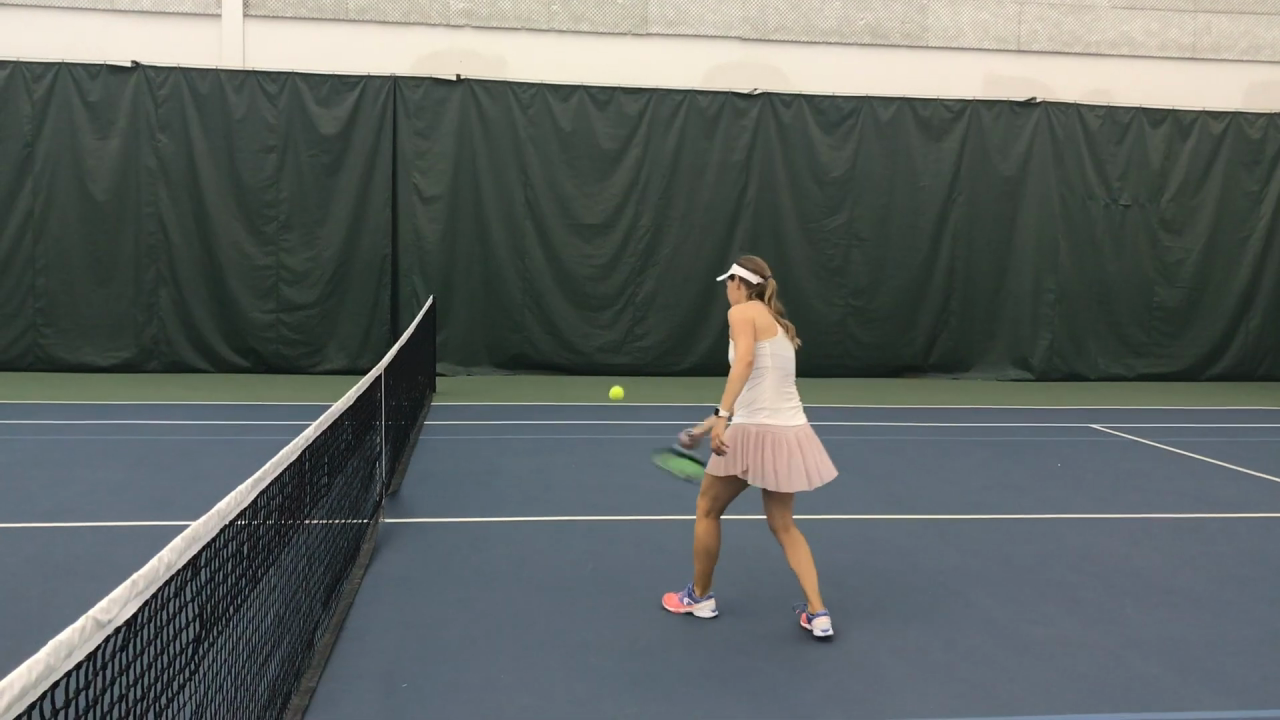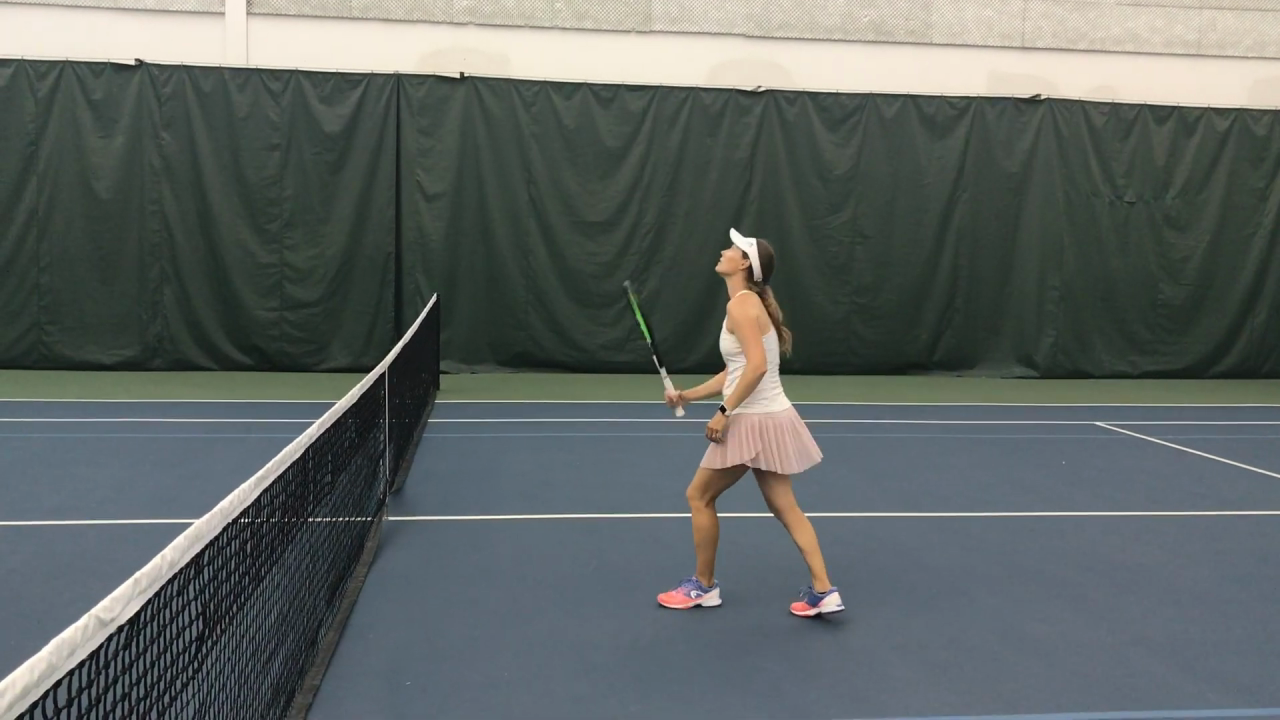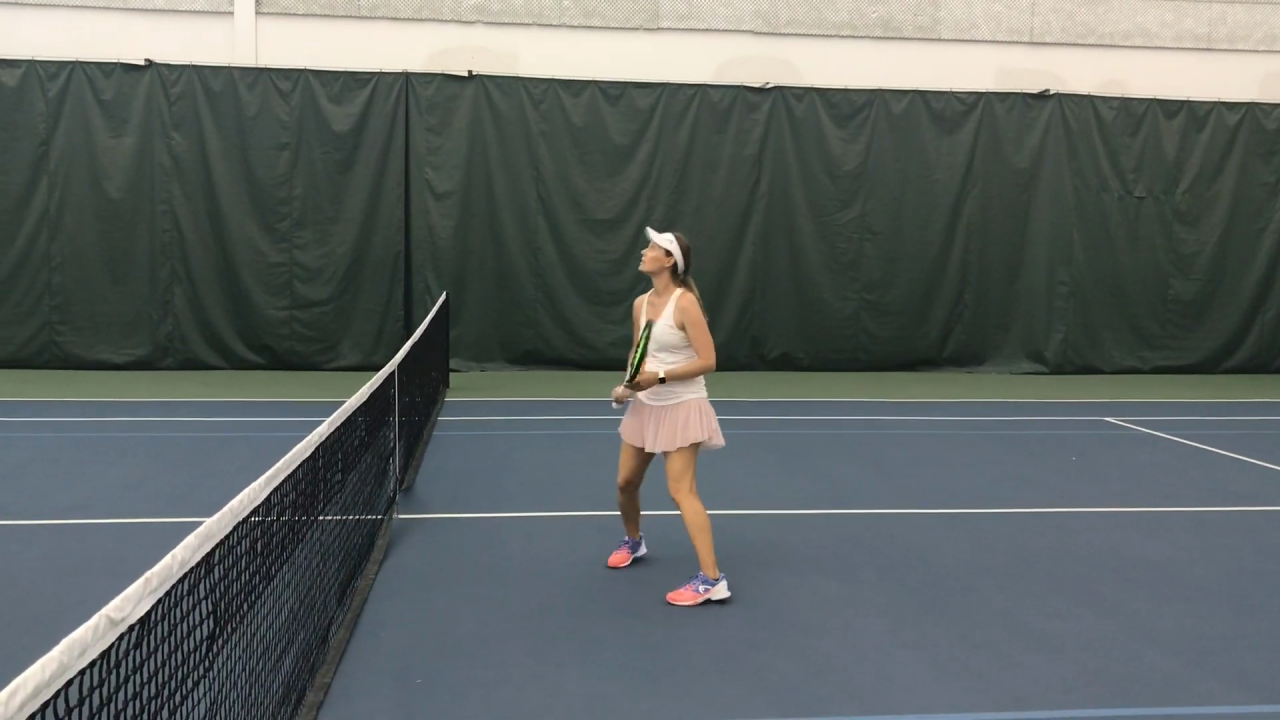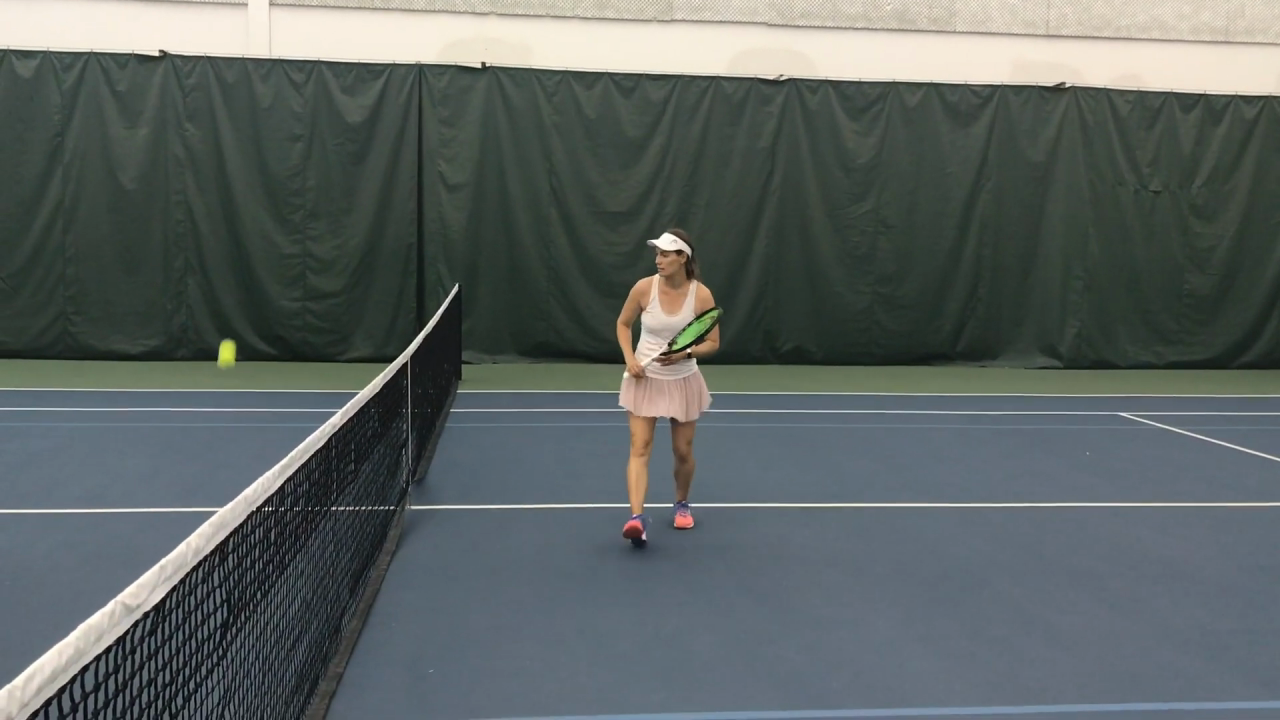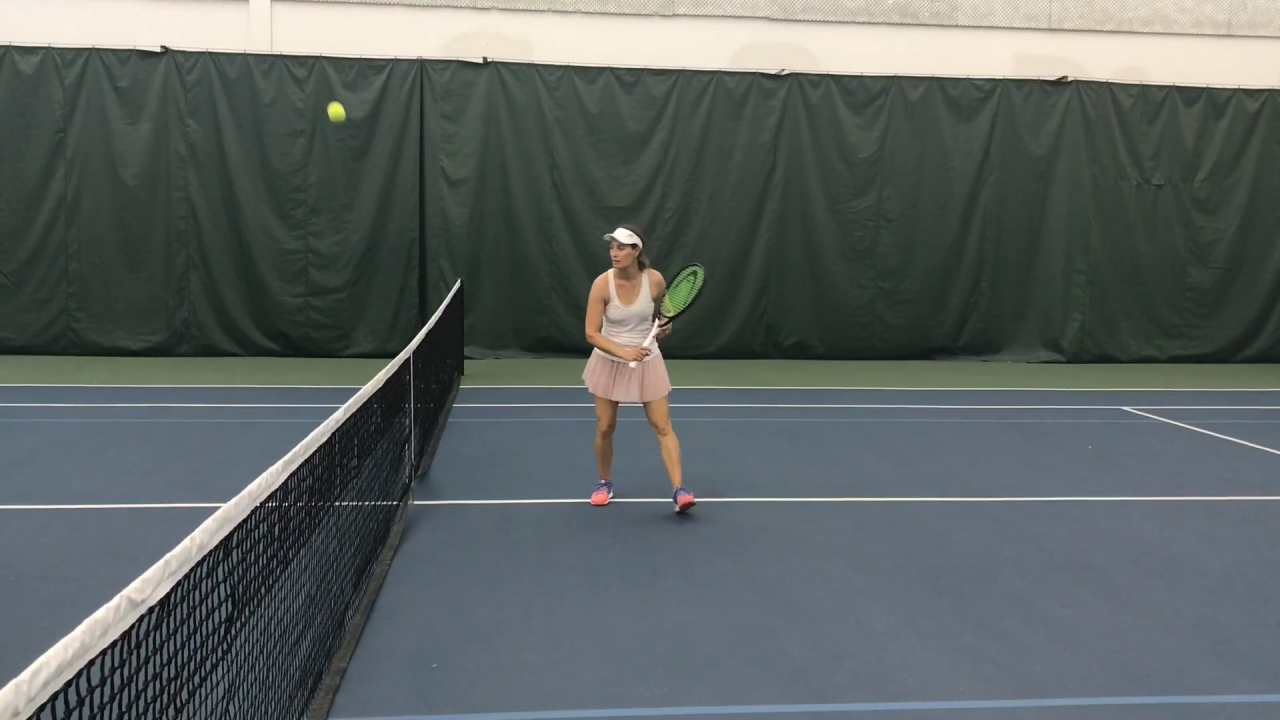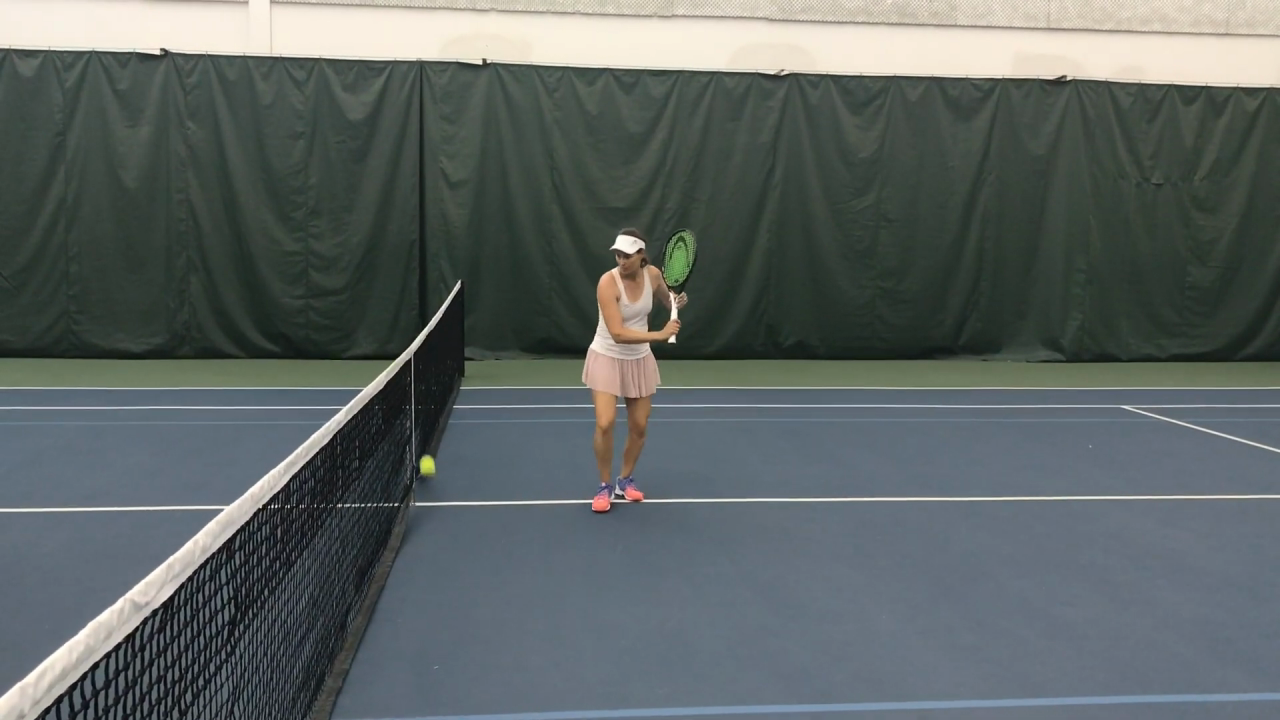
dt=0.7s
person 1, frame 1
left shoulder: (742, 312)
right shoulder: (781, 327)
left elbow: (743, 360)
left wrist: (721, 416)
right wrist: (704, 427)
left hip: (756, 431)
right hip: (792, 432)
left knee: (706, 510)
right knee: (783, 525)
left ankle: (700, 595)
right ankle: (817, 612)
person 1, frame 2
left shoulder: (744, 304)
right shoulder: (745, 305)
left elbow: (758, 367)
left wrist: (724, 413)
right wrist: (687, 395)
left hip: (753, 422)
right hip: (769, 418)
left knee: (699, 497)
right knee: (785, 506)
left ankle: (704, 586)
right ankle: (823, 591)
person 1, frame 3
left shoulder: (685, 303)
right shoulder: (640, 303)
left elbow: (708, 362)
left wrist: (659, 377)
right wrist: (628, 384)
left hip: (683, 407)
right hip: (647, 406)
left knee: (682, 491)
right knee: (625, 481)
left ankle: (712, 580)
right ankle: (633, 541)
person 1, frame 4
left shoulder: (702, 295)
right shoulder: (644, 288)
left elbow: (713, 343)
right elbow: (623, 324)
left wrist: (687, 354)
right wrist: (630, 360)
left hip: (682, 380)
right hip: (645, 379)
left knee: (683, 451)
right knee: (640, 448)
left ankle: (681, 505)
right ankle: (637, 519)
person 1, frame 5
left shoulder: (655, 279)
right shoulder: (602, 284)
right elbow: (591, 333)
left wrist: (665, 326)
right wrist: (624, 353)
left hip: (647, 362)
right hip: (609, 362)
left knee: (662, 426)
right knee: (605, 428)
left ankle: (680, 490)
right ankle: (604, 483)
person 1, frame 6
left shoulder: (652, 274)
right shoulder: (608, 283)
left elbow: (668, 299)
right elbow: (618, 334)
left wrist: (678, 301)
right wrist: (660, 335)
left hip: (639, 359)
right hip: (606, 358)
left knee: (639, 426)
right knee: (605, 424)
left ankle: (625, 480)
right ankle: (605, 485)
